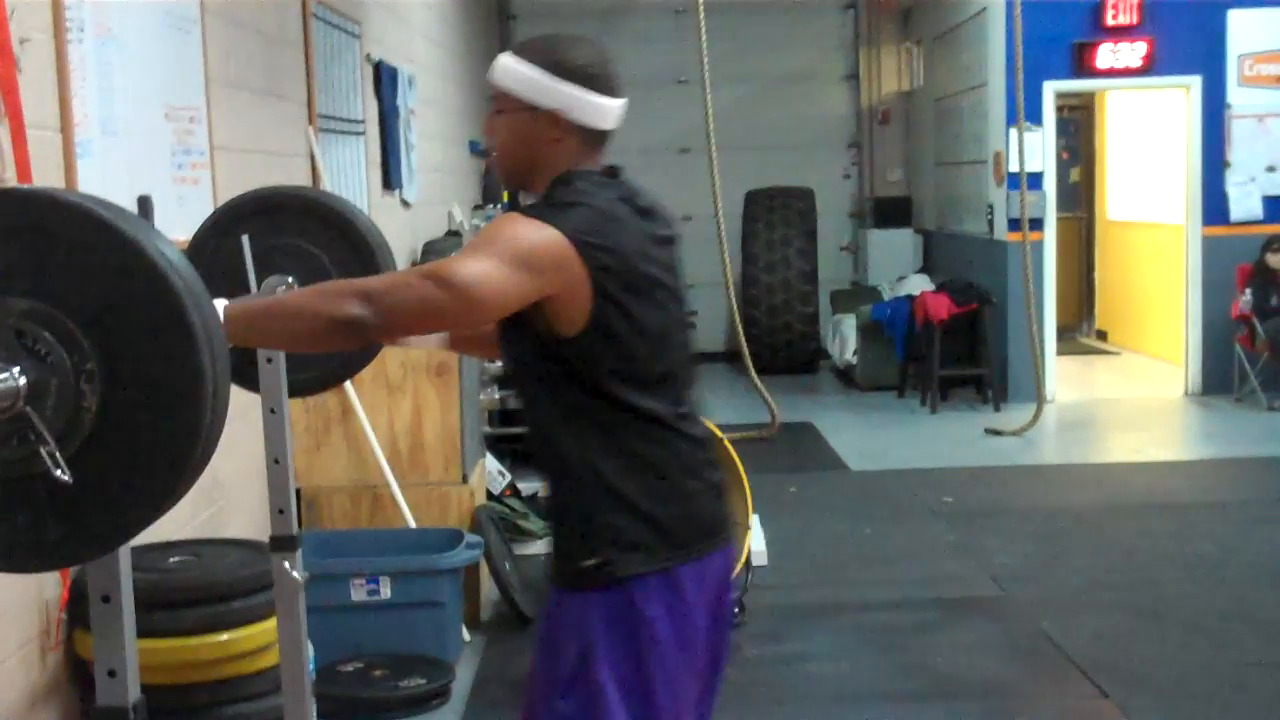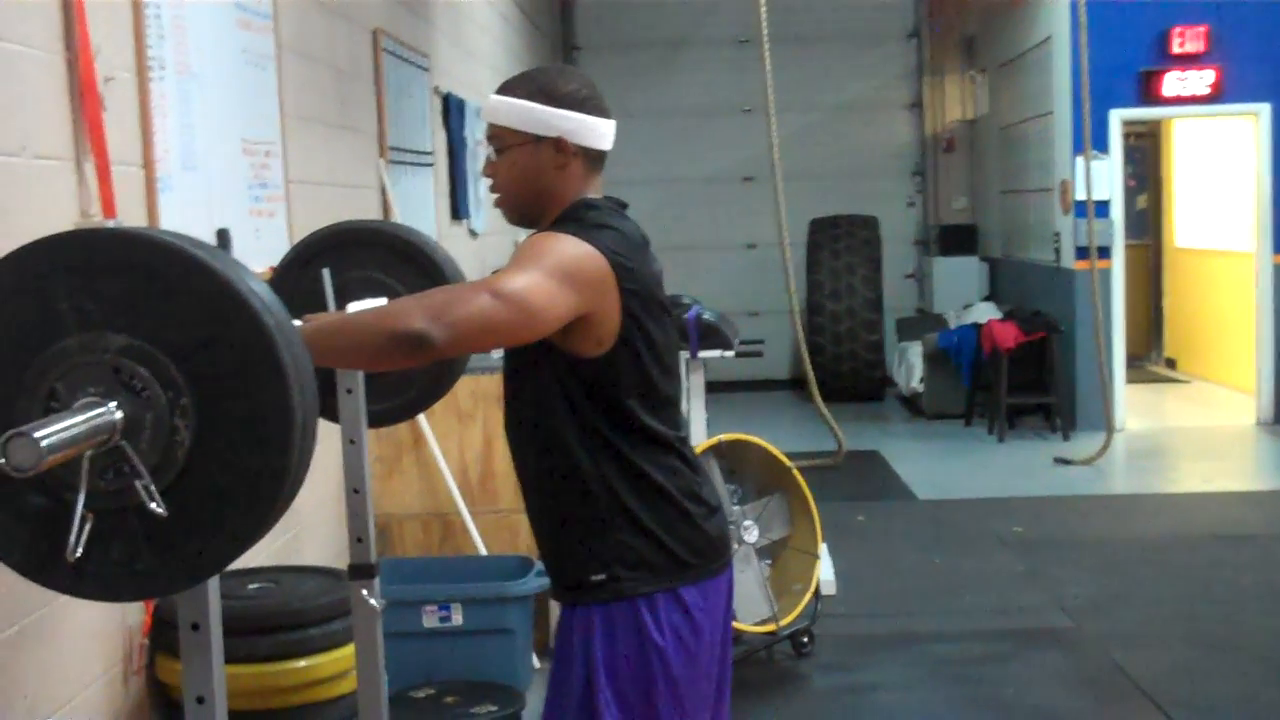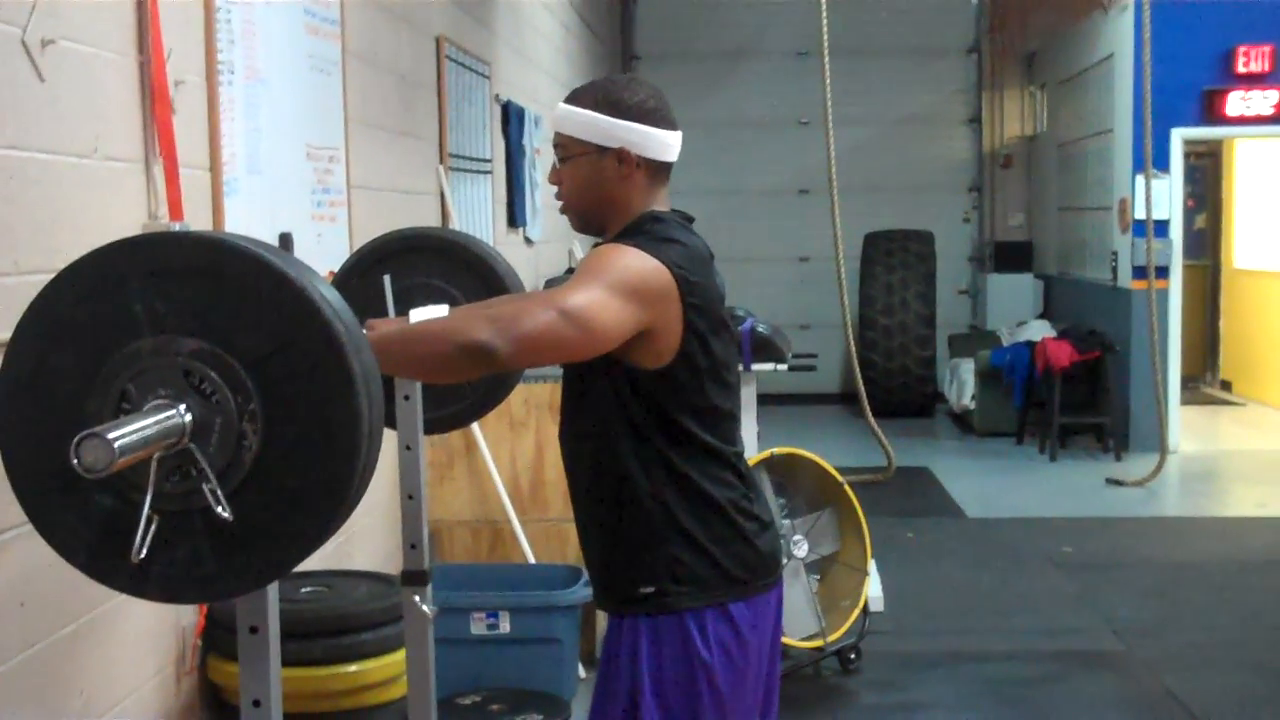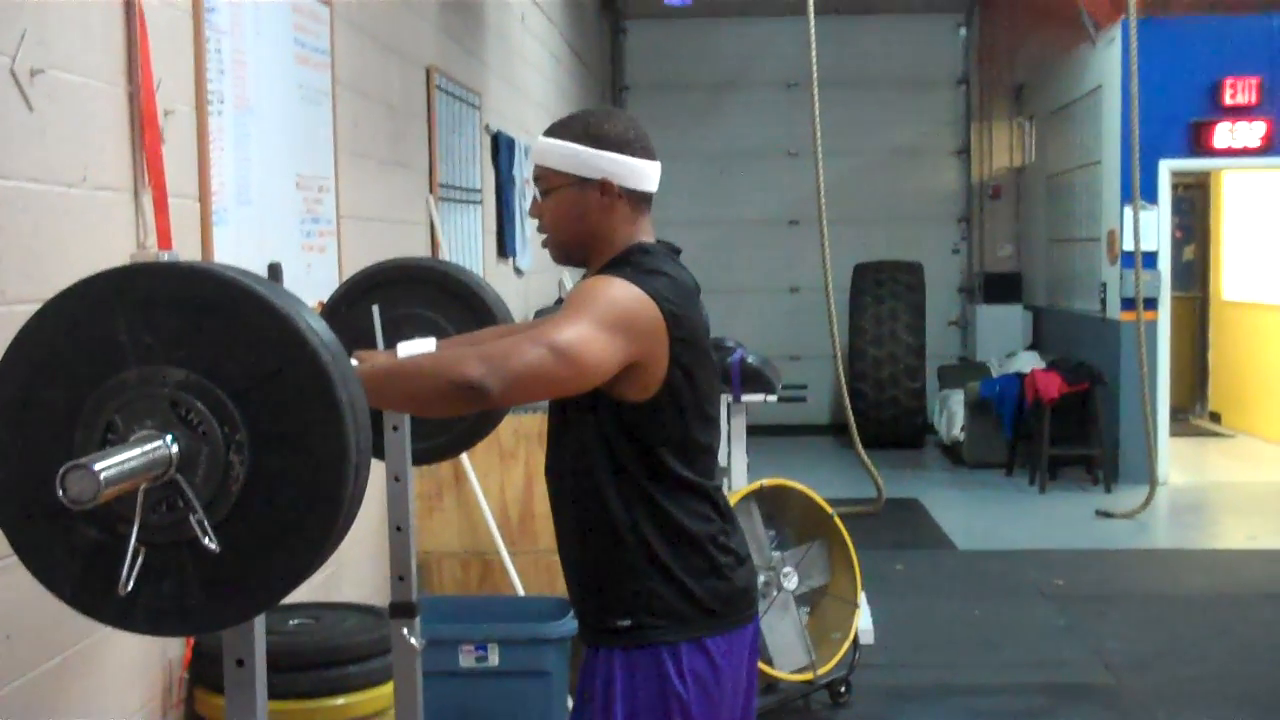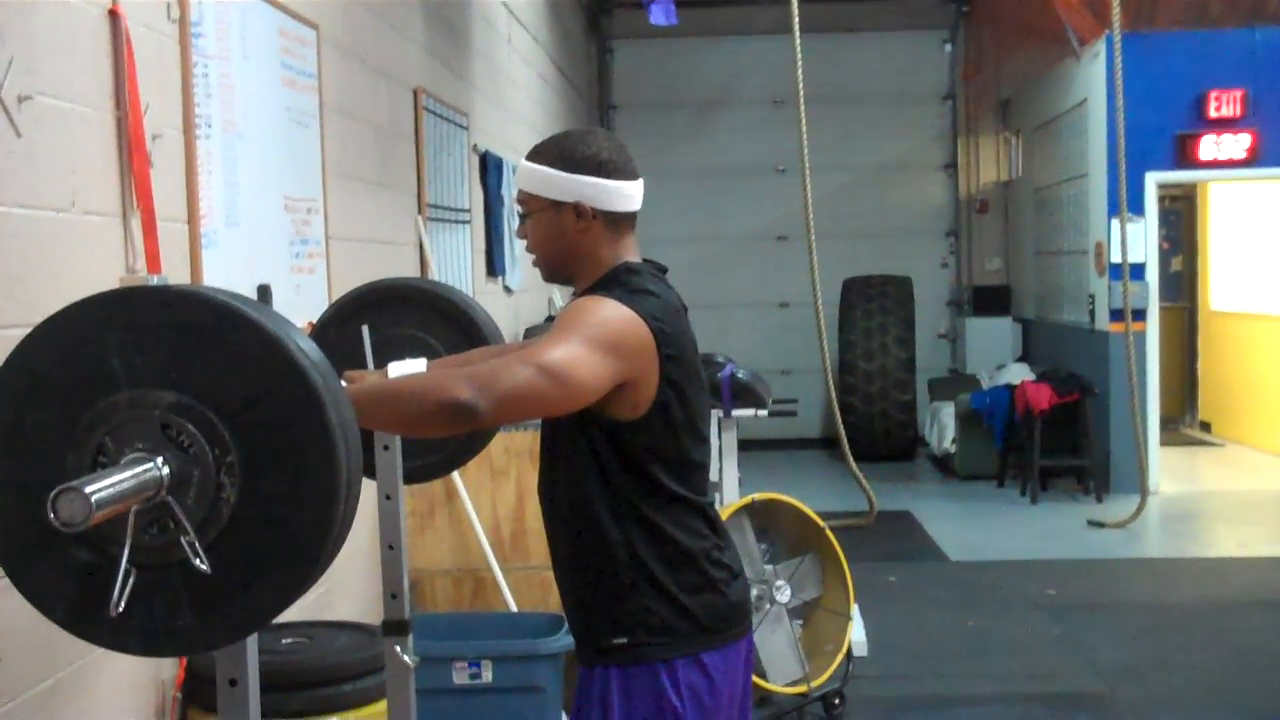
dt=1s
person 1, frame 1
left shoulder: (544, 241)
right shoulder: (624, 214)
left elbow: (365, 313)
right wrist: (429, 332)
left hip: (632, 550)
right hip: (663, 528)
person 1, frame 2
left shoulder: (573, 258)
right shoulder: (601, 241)
left elbow: (426, 329)
right elbow: (466, 306)
right wrist: (325, 326)
left hip: (639, 574)
right hip: (666, 554)
person 1, frame 3
left shoulder: (638, 271)
right shoulder: (665, 253)
left elbow: (491, 344)
right elbow: (541, 310)
right wrist: (405, 329)
left hip: (689, 590)
right hip: (720, 568)
person 1, frame 4
left shoulder: (625, 301)
right shoulder: (649, 284)
left elbow: (479, 379)
right elbow: (530, 339)
right wrist: (391, 363)
left hip: (665, 624)
right hip: (697, 601)
person 1, frame 5
left shoulder: (615, 321)
right shoulder: (638, 301)
left elbow: (467, 400)
right elbow: (520, 359)
right wrist: (386, 381)
left hip: (660, 640)
right hip: (689, 616)
